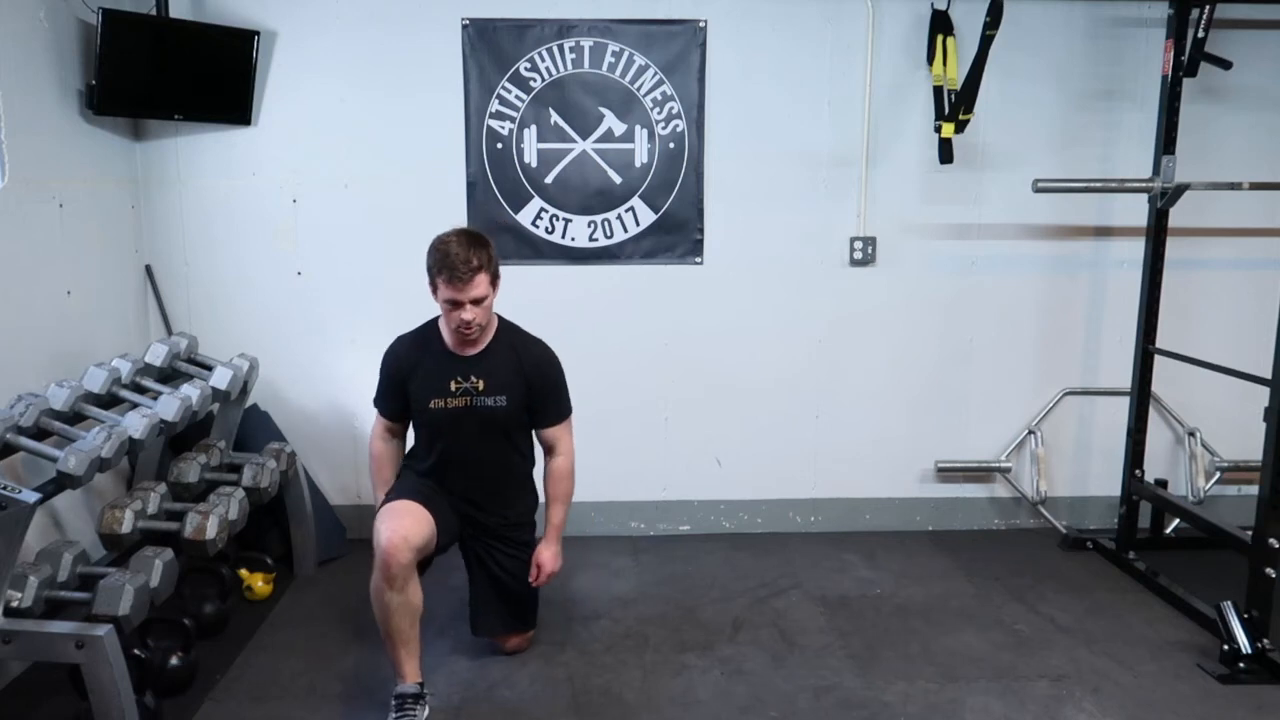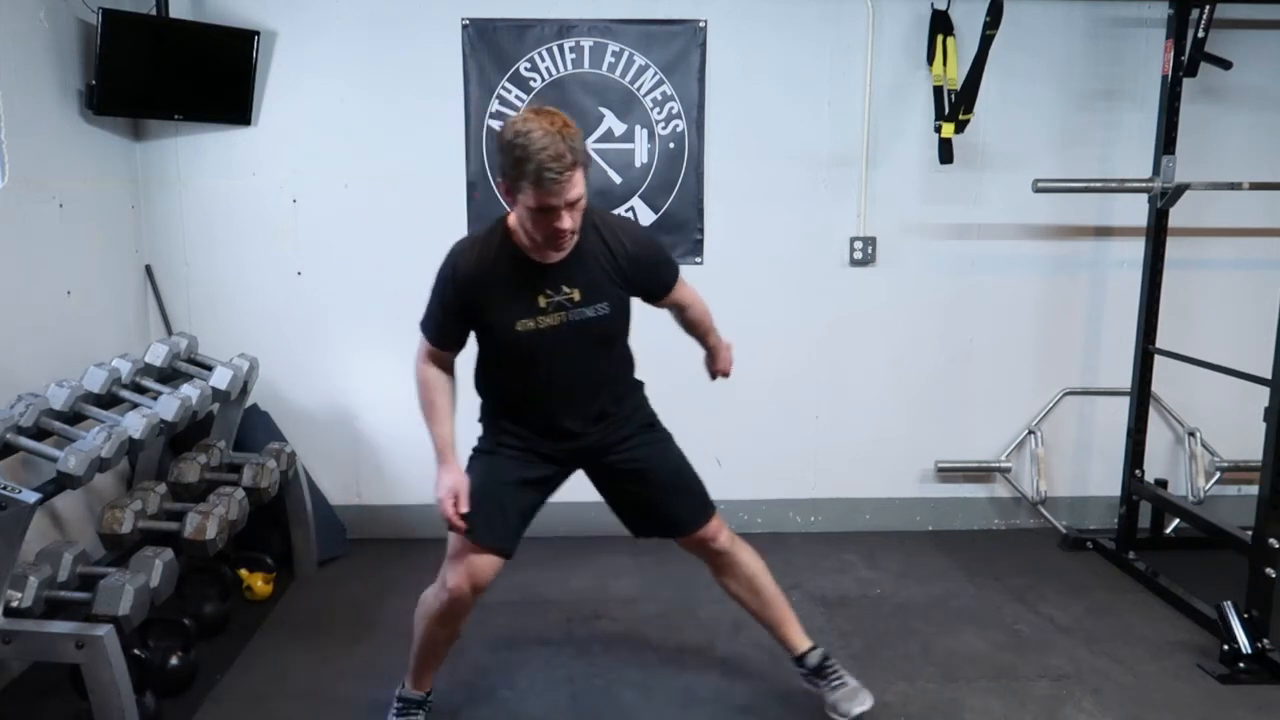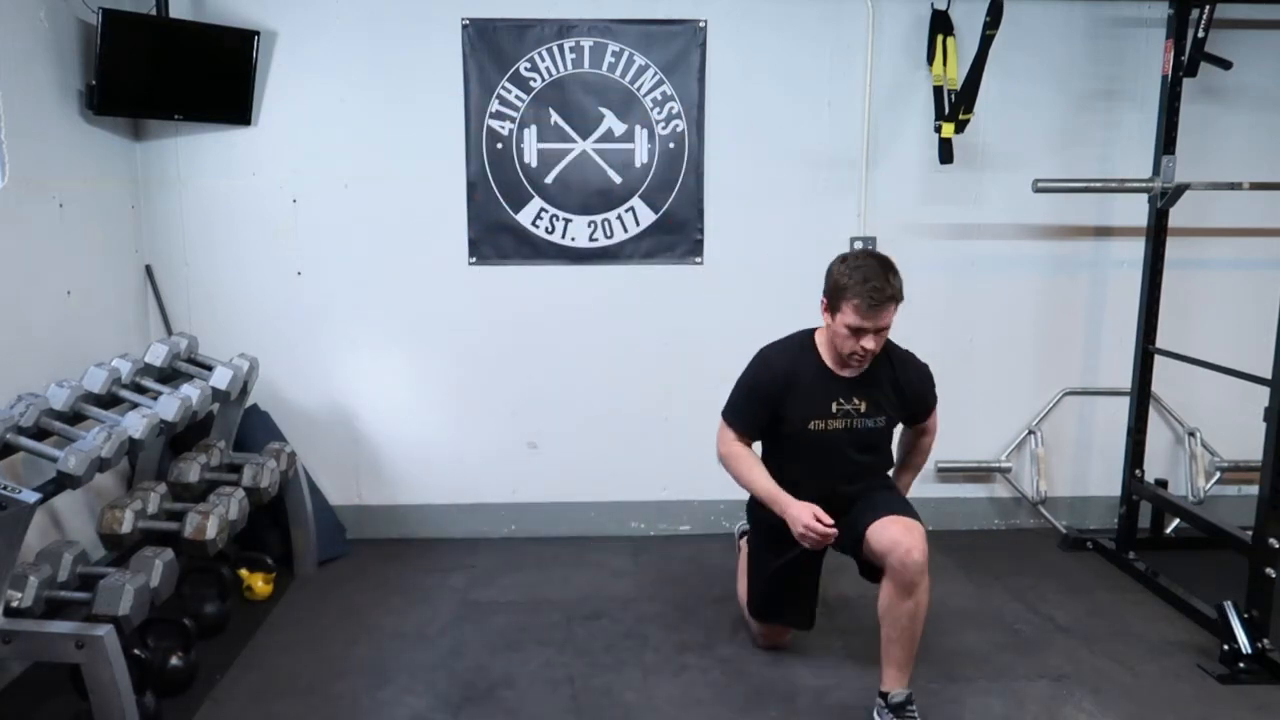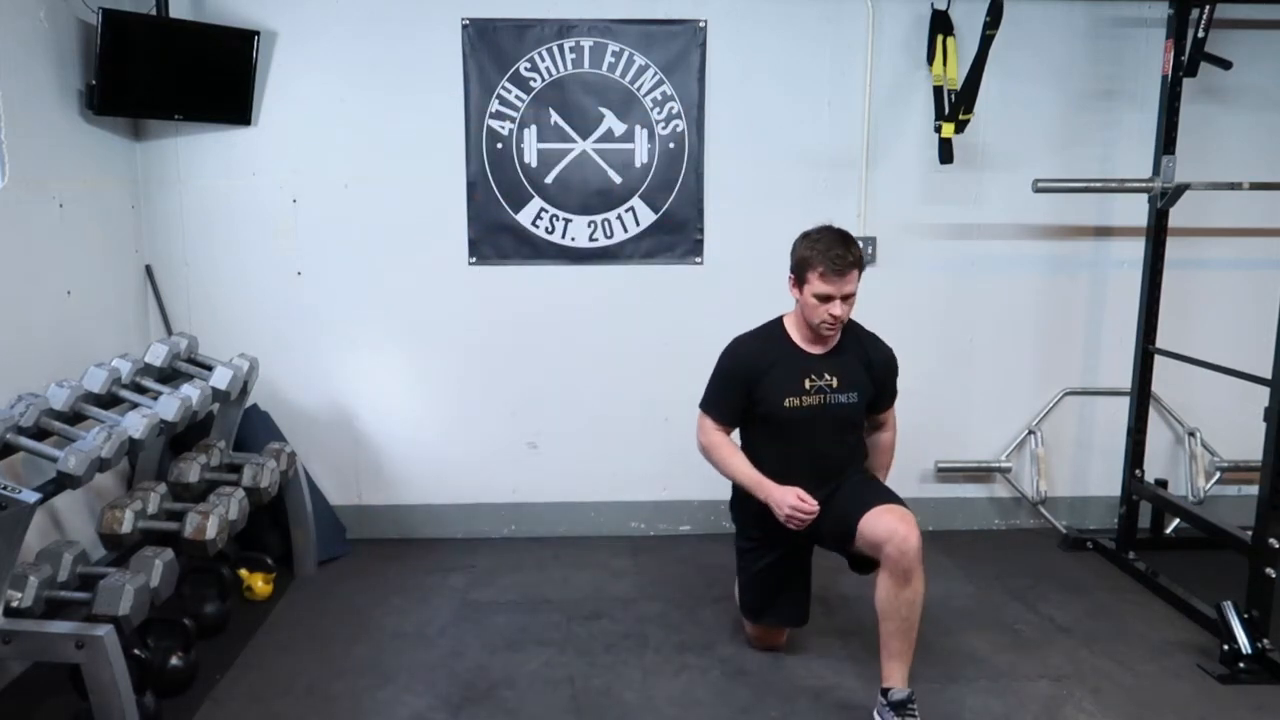
dt=1s
person 1, frame 1
left shoulder: (533, 359)
right shoulder: (405, 355)
left elbow: (559, 450)
right elbow: (387, 435)
left wrist: (552, 538)
right wrist: (383, 513)
left hip: (506, 507)
right hip: (430, 487)
left knee: (512, 640)
right knee: (393, 547)
left ankle: (484, 566)
person 1, frame 2
left shoulder: (625, 244)
right shoulder: (471, 267)
left elbow: (679, 298)
right elbow: (434, 361)
left wrist: (715, 349)
right wrist: (448, 461)
left hip: (620, 422)
right hip: (523, 437)
left knee: (714, 543)
right knee: (463, 579)
left ankle: (813, 662)
person 1, frame 3
left shoulder: (908, 373)
right shoulder: (776, 367)
left elbow: (921, 434)
right elbow: (731, 445)
left wrist: (896, 497)
right wrist: (787, 507)
left hip: (864, 497)
right hip: (789, 508)
left knee: (909, 550)
right knee: (769, 634)
right ankle: (752, 540)
person 1, frame 4
left shoulder: (873, 354)
right shoulder: (749, 354)
right elbow: (710, 435)
left wrist: (872, 503)
right wrist: (770, 493)
left hip: (844, 487)
right hip: (770, 502)
left knee: (903, 539)
right knee: (765, 637)
right ankle: (751, 565)
